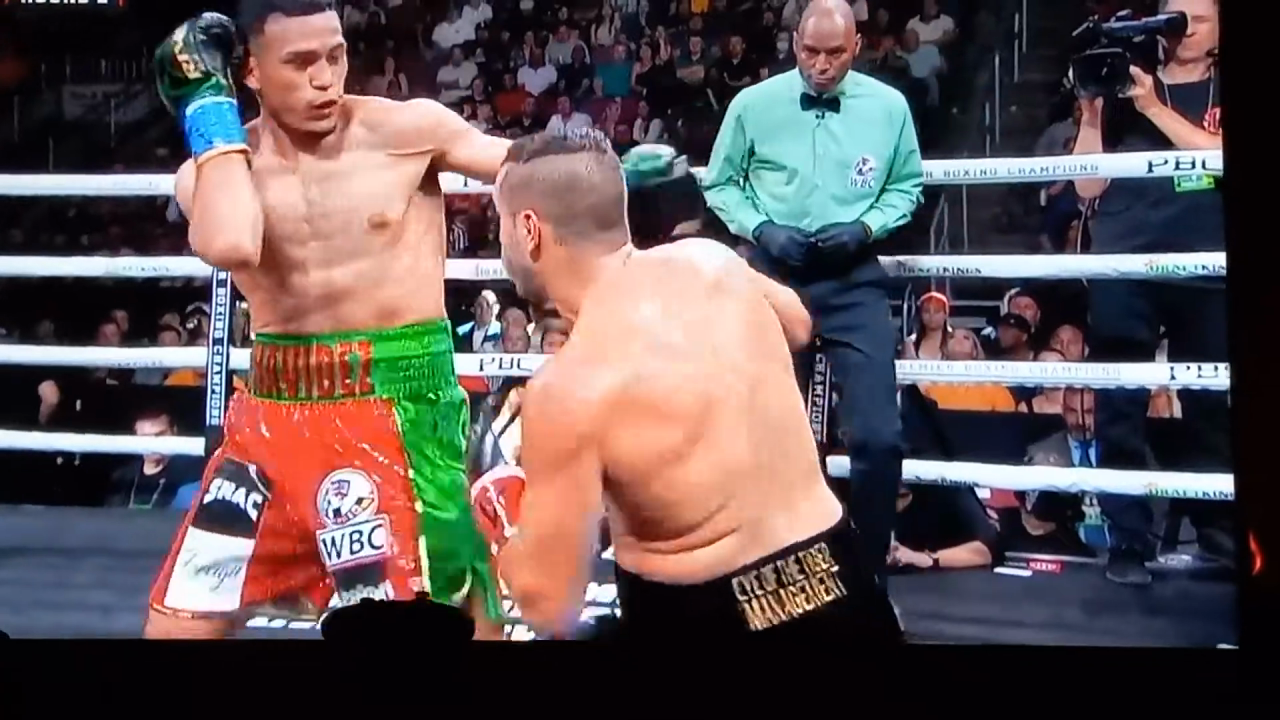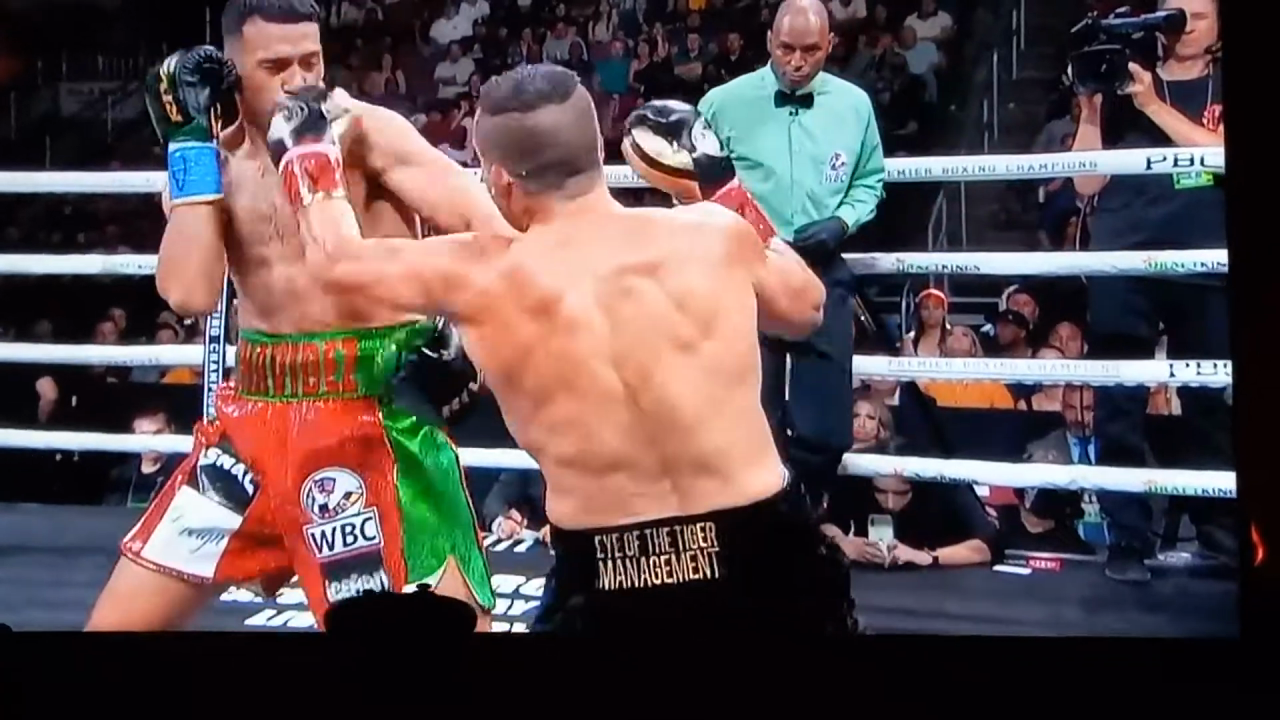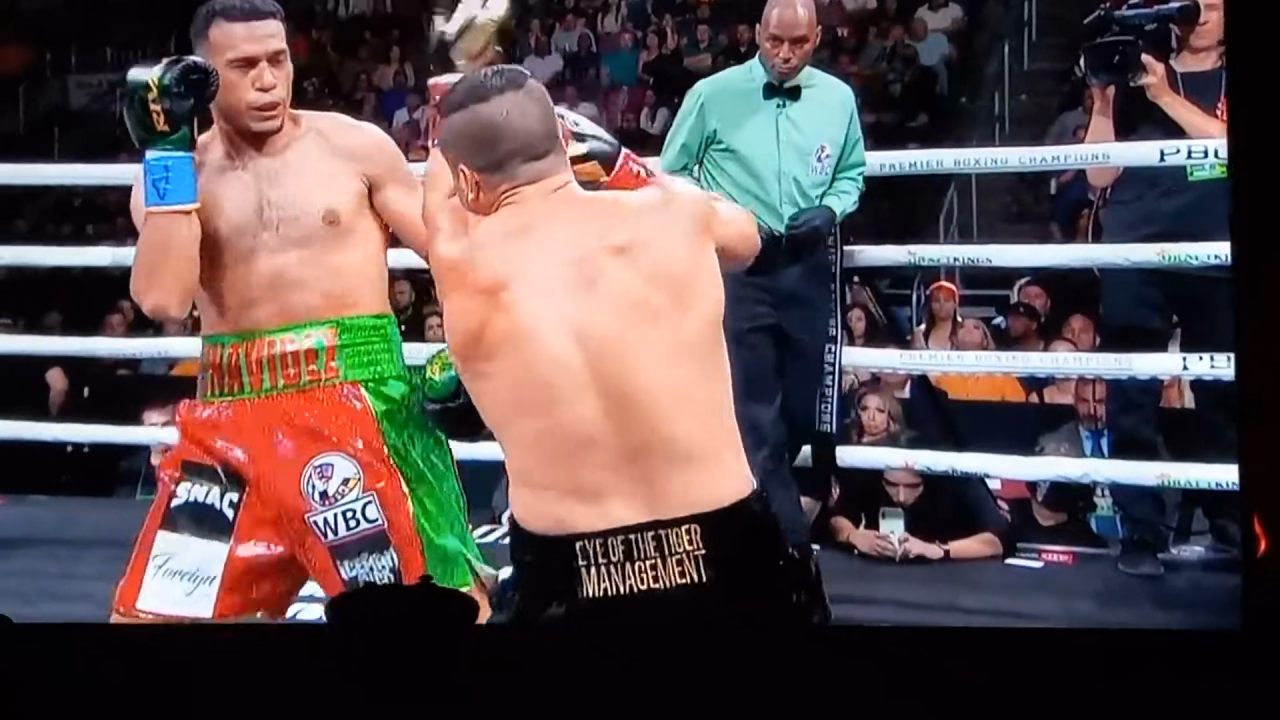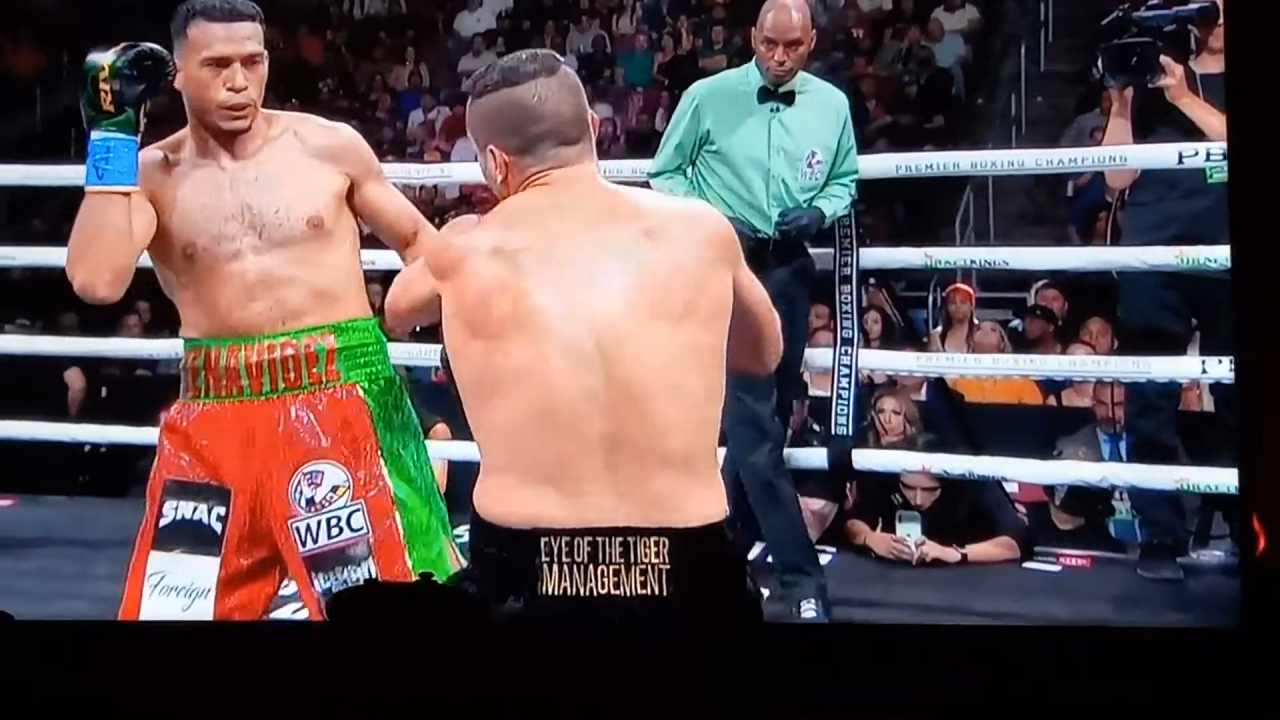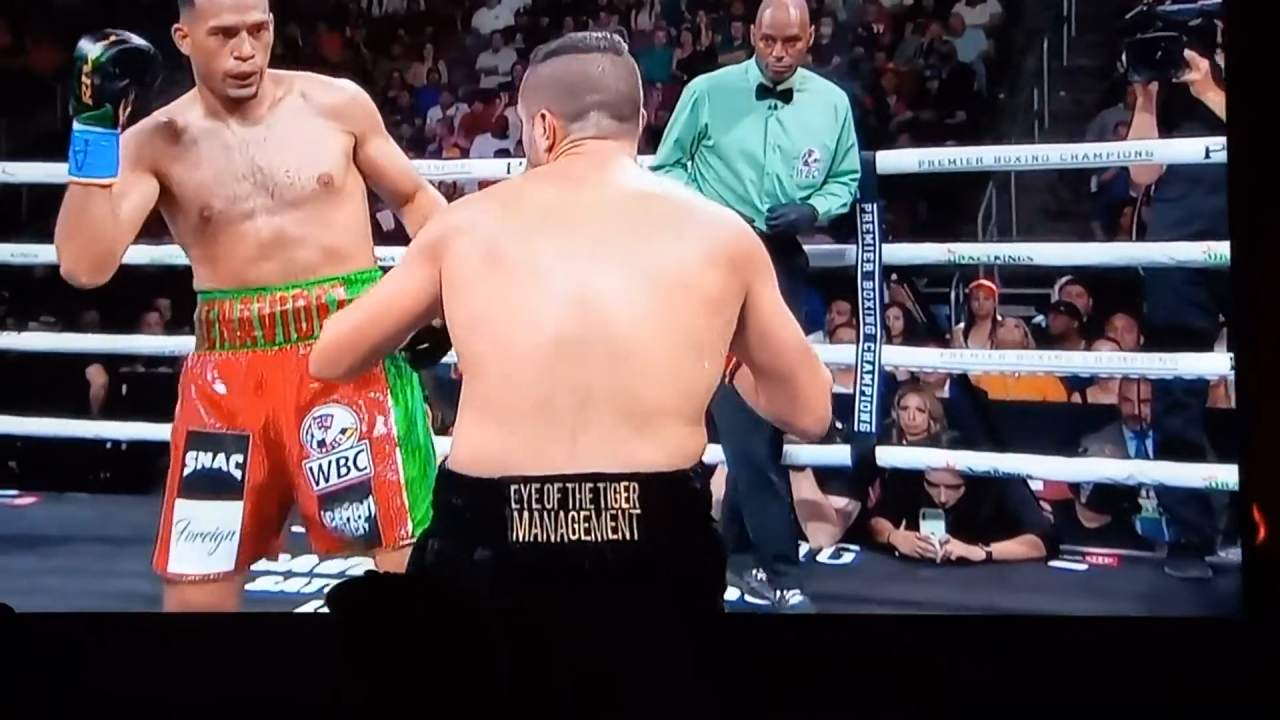
dt=0.3s
person 1, frame 1
left shoulder: (408, 128)
right shoulder: (218, 159)
right elbow: (231, 245)
right wrist: (208, 102)
left hip: (401, 412)
right hip: (274, 419)
right knee: (178, 624)
person 1, frame 2
left shoulder: (366, 133)
right shoulder: (212, 164)
left elbow: (490, 228)
right elbow: (190, 294)
left wrist: (460, 331)
right wrist: (189, 143)
left hip: (376, 410)
right hip: (258, 413)
right knee: (118, 620)
person 1, frame 3
left shoulder: (355, 146)
right shoulder: (173, 177)
right elbow: (163, 300)
right wrist: (165, 151)
left hip: (357, 407)
right hip: (229, 424)
left knee: (460, 612)
right knee: (148, 614)
person 1, frame 4
left shoulder: (330, 146)
right shoulder: (146, 176)
left elbow: (418, 239)
right elbow: (96, 282)
right wrist: (111, 132)
left hip: (341, 405)
right hip: (213, 424)
right knee: (158, 611)
person 1, frame 5
left shoulder: (337, 104)
right shoulder: (153, 142)
left elbow: (414, 196)
right elbow: (86, 267)
right wrist: (94, 120)
right hip: (228, 373)
left knee: (411, 567)
right knee: (194, 598)
person 2, frame 1
left shoulder: (888, 106)
right shoulder: (752, 106)
left elbow: (906, 186)
right elbow: (719, 185)
left wrist: (866, 225)
right wrist: (762, 228)
left hip: (855, 284)
right hip: (773, 279)
left knee: (878, 435)
left ankle: (865, 567)
person 2, frame 2
left shoulder: (854, 104)
right shoulder: (725, 104)
left elbow: (870, 181)
left wrist: (843, 222)
left hip: (824, 276)
left knee: (827, 432)
person 2, frame 3
left shoulder: (839, 98)
right shoulder: (712, 96)
left elbow: (852, 174)
right elbow: (671, 174)
left wrist: (831, 210)
left hip: (806, 270)
right hip: (736, 271)
left knee: (798, 419)
right knee: (758, 425)
person 2, frame 4
left shoulder: (833, 105)
right shoulder: (707, 97)
left elbow: (845, 180)
right elbow: (665, 173)
left wrist: (819, 212)
left hip: (789, 270)
left knee: (768, 419)
right knee: (752, 425)
right ankle: (800, 577)
person 2, frame 5
left shoulder: (832, 103)
right shoulder: (706, 93)
left elbow: (846, 179)
right elbow: (665, 167)
left wrist: (813, 209)
left hip: (782, 265)
left knee: (769, 416)
right knee: (742, 415)
left ankle: (740, 547)
right ankle: (778, 569)
person 3, frame 1
left shoulder: (1216, 91)
right shoulder: (1124, 89)
left elbow: (1217, 157)
right elbow: (1089, 185)
left wrist: (1154, 108)
right wrist: (1092, 112)
left hip: (1204, 269)
left knee: (1210, 406)
right knee: (1121, 407)
left ankle: (1218, 531)
right ankle: (1129, 540)
person 3, frame 2
left shoulder: (1220, 87)
right shoulder: (1123, 87)
left elbow: (1220, 154)
right elbow: (1087, 183)
left wrist: (1153, 106)
right wrist: (1090, 110)
left hip: (1203, 267)
left knee: (1210, 402)
right knee: (1119, 405)
left ankle: (1221, 528)
right ankle: (1128, 537)
person 3, frame 3
left shoulder: (1223, 82)
right shoulder: (1135, 80)
left elbow: (1224, 145)
right elbow: (1101, 174)
left wrist: (1165, 97)
right wrist: (1103, 103)
left hip: (1214, 260)
left knee: (1221, 395)
right knee: (1132, 398)
left ankle: (1229, 523)
right ankle: (1141, 531)
person 3, frame 4
right shoulder: (1152, 82)
left elbow: (1218, 135)
right elbow: (1119, 177)
left wrist: (1185, 99)
right wrist: (1121, 102)
left knee: (1232, 400)
right knee: (1150, 400)
left ankle: (1240, 526)
right ankle: (1160, 535)
person 3, frame 5
right shoulder: (1175, 83)
right elbow: (1144, 174)
left wrist: (1210, 94)
right wrist: (1146, 98)
left hip: (1222, 250)
right knee: (1176, 398)
right ankle: (1189, 535)
person 4, frame 1
left shoulder: (570, 389)
right shoulder: (708, 262)
left elbow: (548, 604)
right elbow: (794, 323)
left wrist: (496, 490)
left hip: (705, 620)
person 4, frame 2
left shoulder: (476, 278)
right shoulder: (713, 233)
left elbow: (335, 258)
right elbow: (805, 306)
left wrist: (307, 147)
left hip: (613, 592)
right hip: (772, 566)
person 4, frame 3
left shoulder: (459, 259)
right shoulder: (674, 211)
left elbow: (442, 181)
right elbow: (743, 236)
left wrist: (455, 112)
left hip: (568, 589)
right hip: (734, 566)
person 4, frame 4
left shoulder: (464, 252)
right shoulder: (700, 230)
left elbow: (401, 309)
right elbow: (763, 353)
left hip: (521, 583)
right hip: (692, 581)
person 4, frame 5
left shoulder: (470, 222)
right shoulder: (720, 233)
left elbow: (331, 358)
right elbow: (809, 413)
left hip: (491, 544)
right hip: (660, 543)
